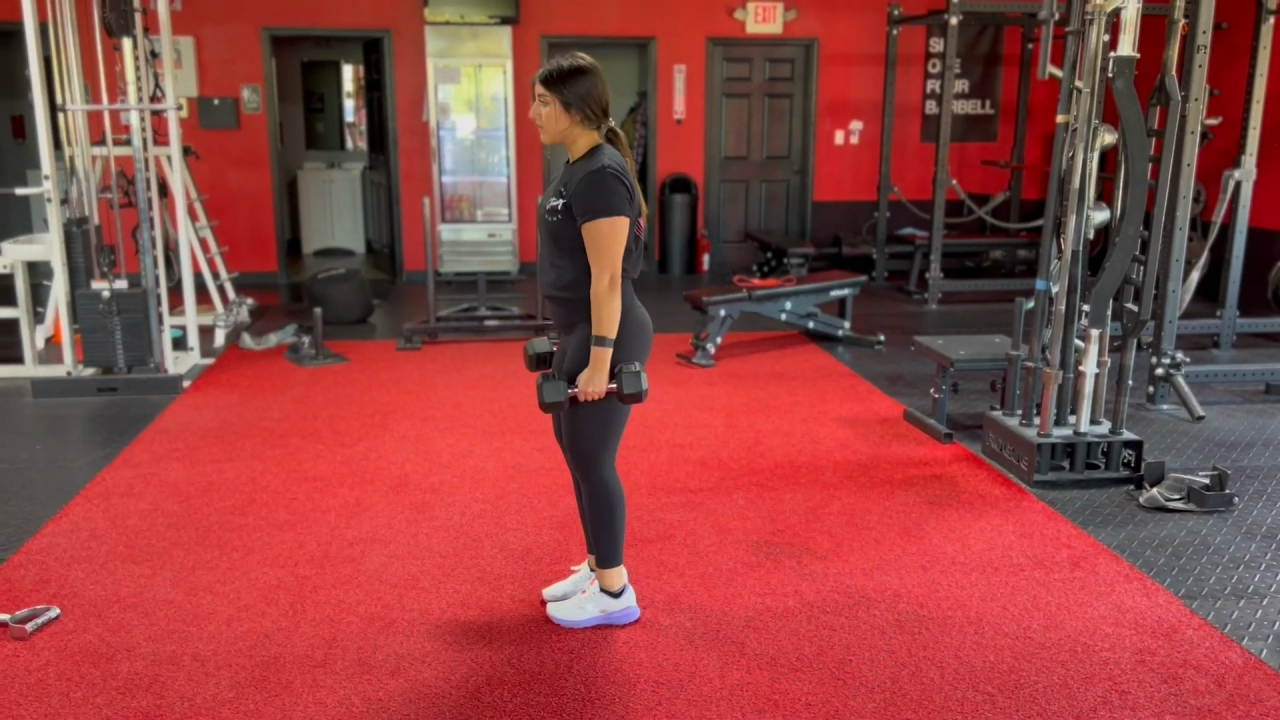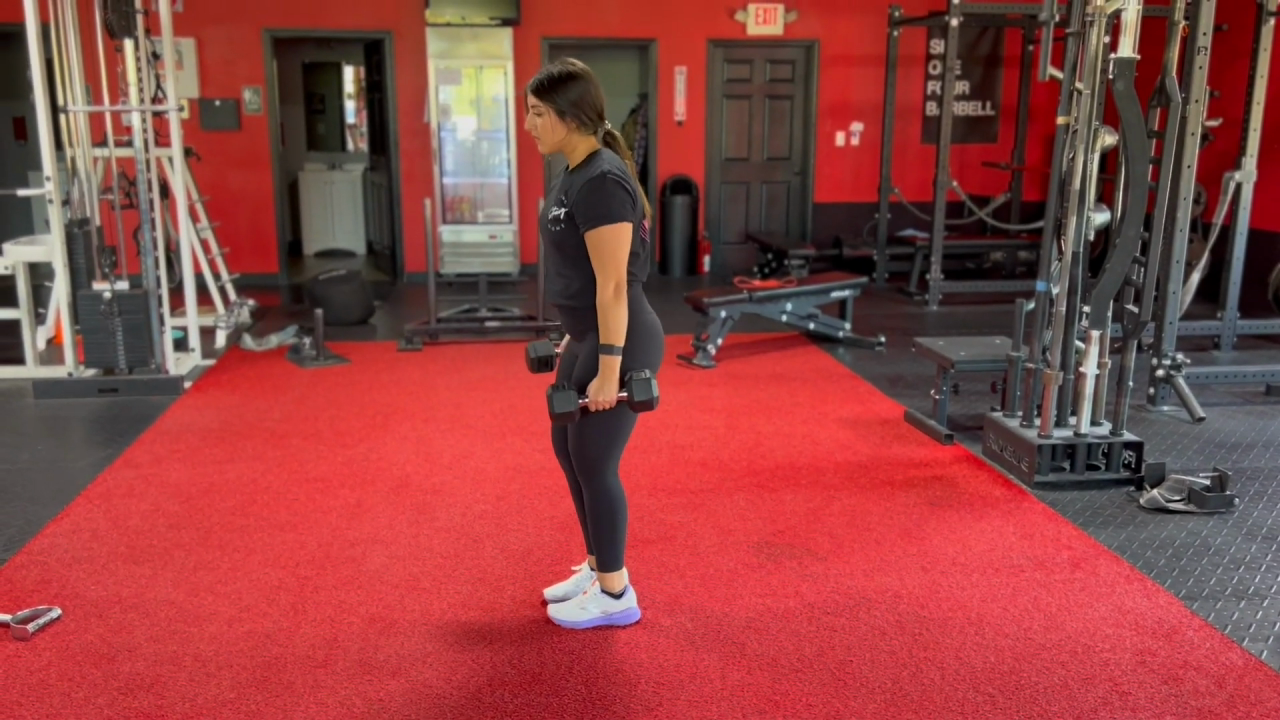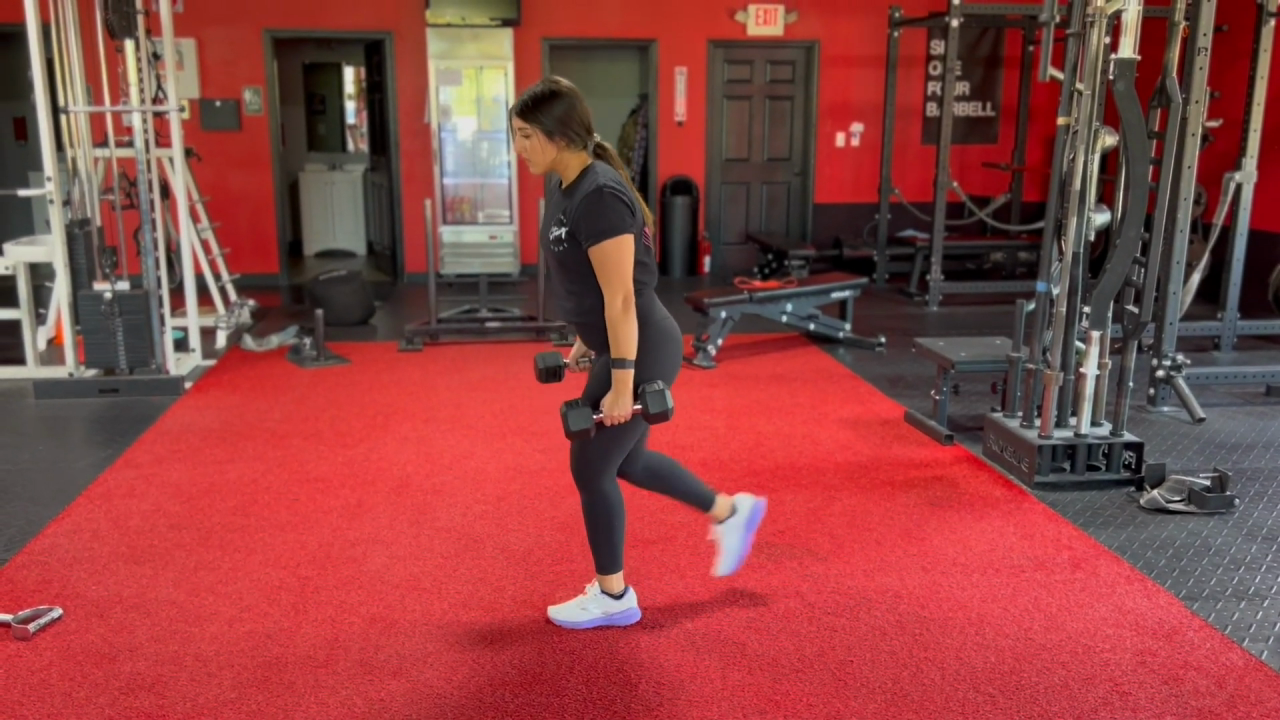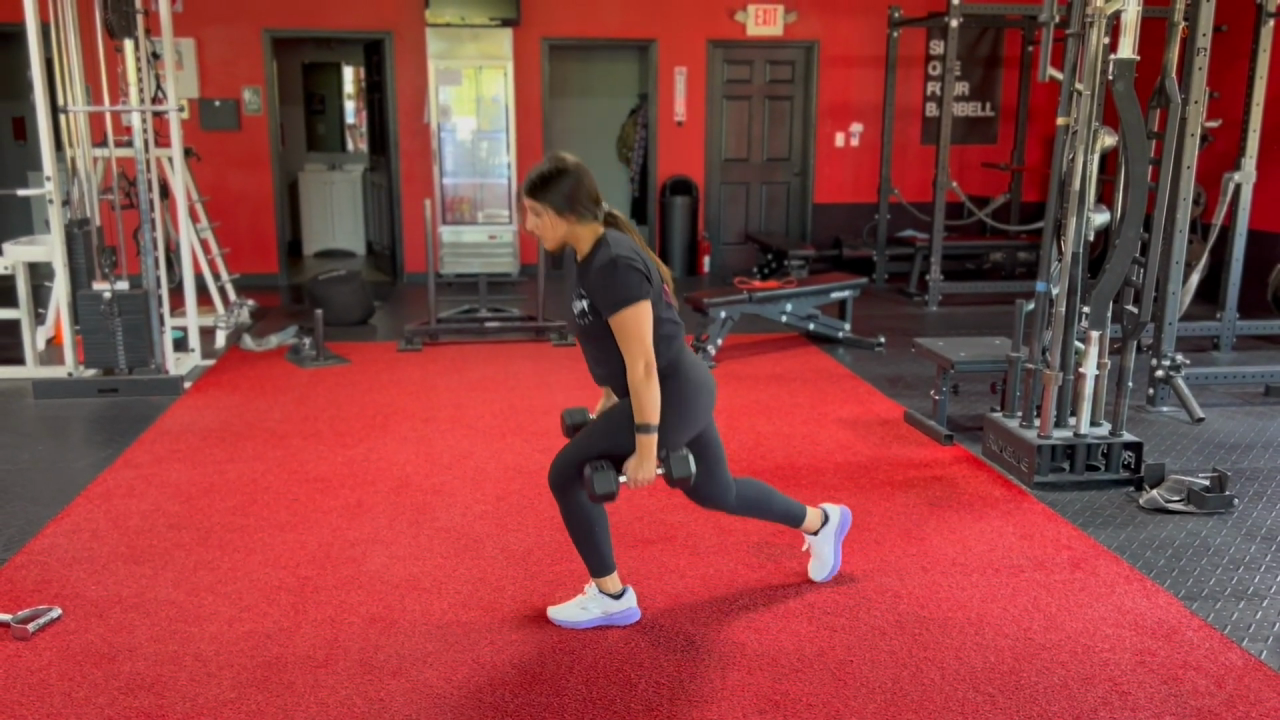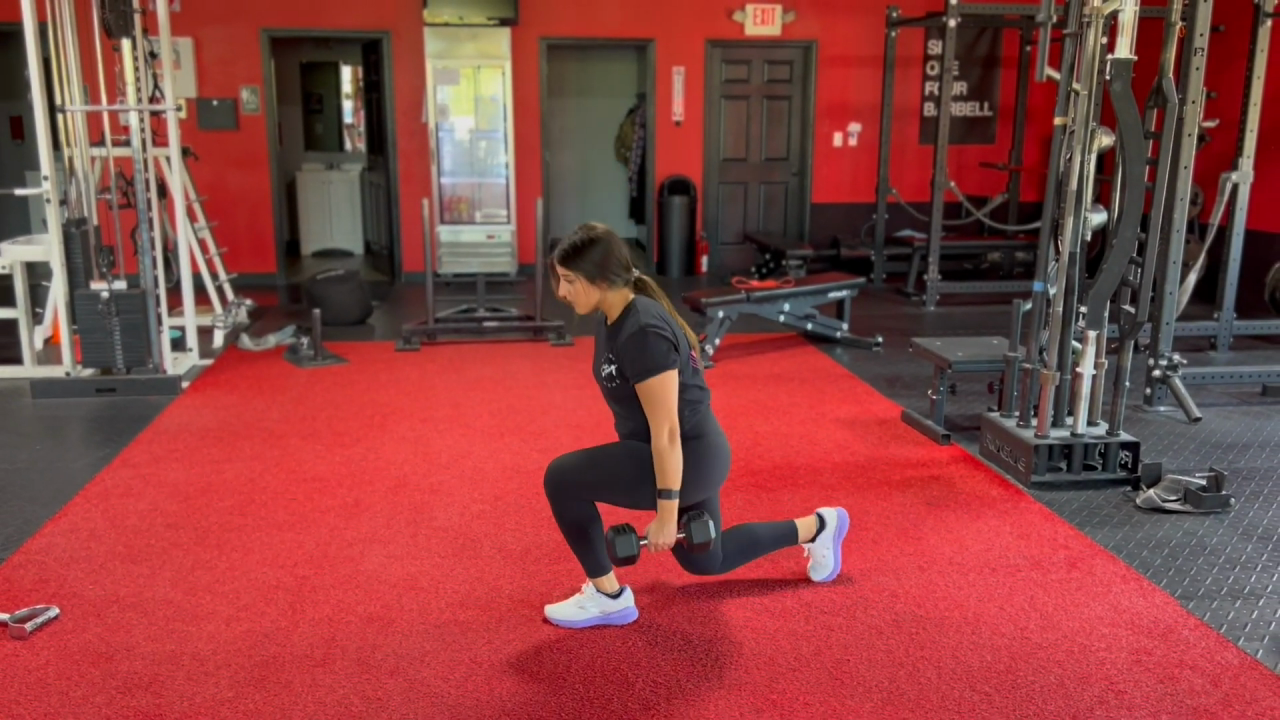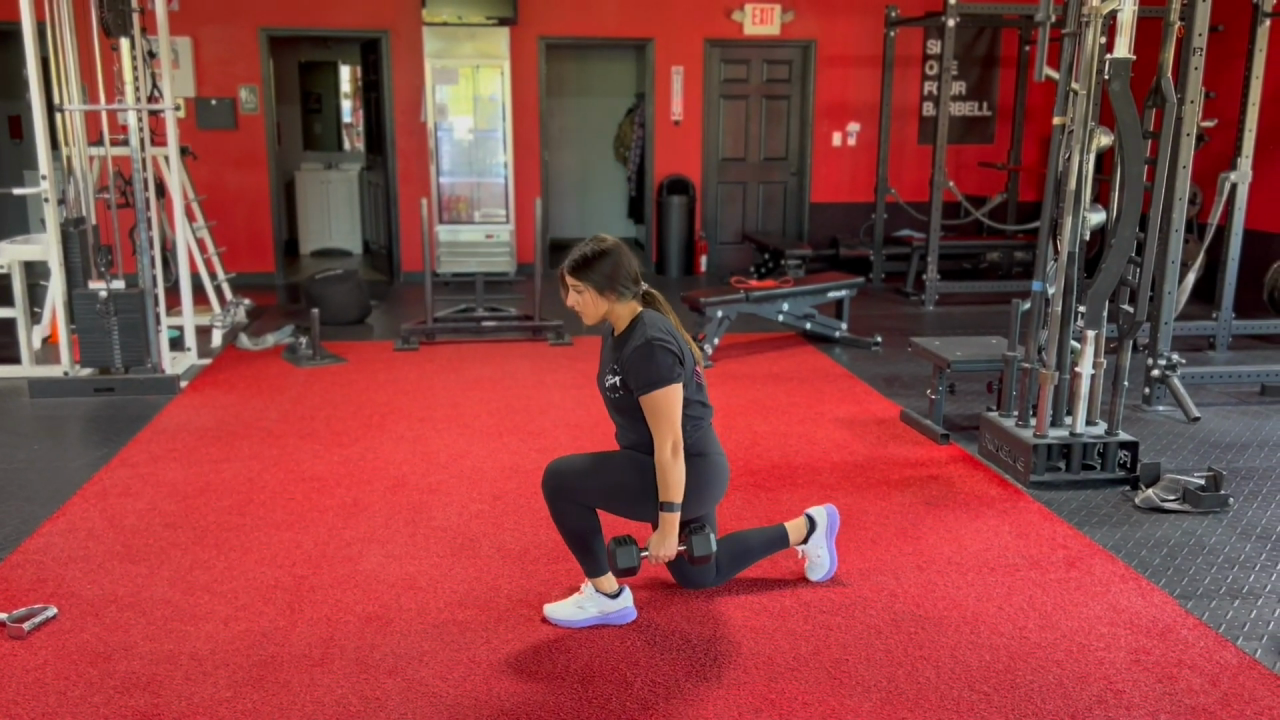
dt=0.3s
person 1, frame 1
left shoulder: (600, 176)
right shoulder: (580, 166)
left elbow: (607, 279)
left wrist: (599, 362)
left hip: (606, 336)
right hip: (582, 332)
left knee: (591, 459)
right knee: (577, 452)
left ankle: (614, 594)
right ankle: (598, 569)
person 1, frame 2
left shoulder: (601, 182)
right shoulder: (578, 173)
left elbow: (614, 285)
left wrist: (609, 371)
right wrist: (574, 338)
left hip: (618, 342)
right hip: (591, 337)
left knee: (593, 464)
right knee: (569, 452)
left ankle: (615, 595)
right ankle: (599, 568)
person 1, frame 3
left shoulder: (599, 196)
right shoulder: (568, 188)
left elbow: (622, 297)
left wrist: (622, 384)
right wrist: (586, 344)
left hip: (643, 351)
right hip: (625, 345)
left knee: (592, 467)
right knee: (624, 458)
left ankle: (615, 597)
right ankle: (729, 513)
person 1, frame 4
left shoulder: (613, 266)
right shoulder: (590, 254)
left elbow: (644, 366)
left wrist: (646, 448)
right wrist: (611, 396)
left hip: (672, 398)
right hip: (683, 390)
left knee: (568, 475)
right knee: (715, 491)
left ankle: (610, 597)
right ankle: (822, 522)
person 1, frame 5
left shoulder: (642, 334)
right shoulder: (616, 317)
left elbow: (666, 431)
left wrist: (666, 512)
right wrist: (630, 465)
left hip: (691, 457)
right hip: (686, 453)
left knee: (563, 479)
right knee: (705, 558)
left ankle: (608, 596)
right ankle: (819, 527)
person 1, frame 6
left shoulder: (649, 347)
right shoulder: (622, 329)
left elbow: (671, 445)
left wrist: (668, 525)
right wrist: (629, 478)
left hip: (690, 472)
right hip: (680, 469)
left knee: (561, 480)
right knee: (699, 574)
left ankle: (606, 596)
right ankle: (809, 527)
